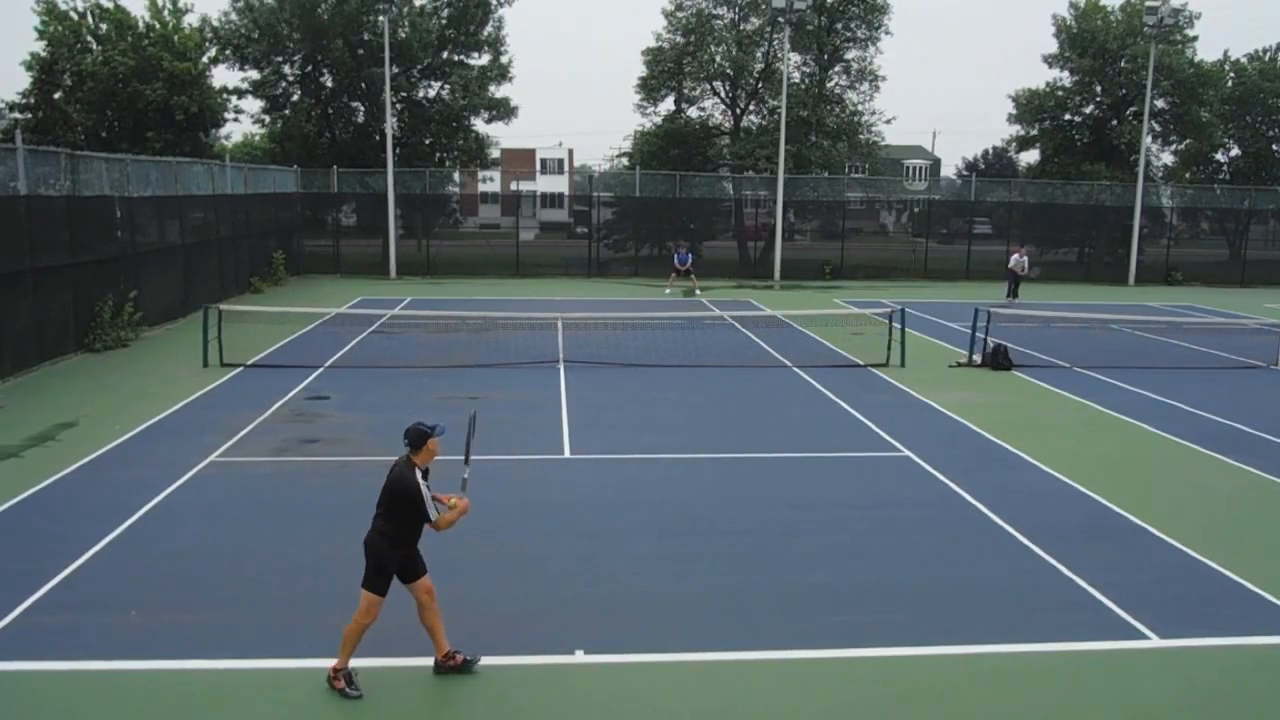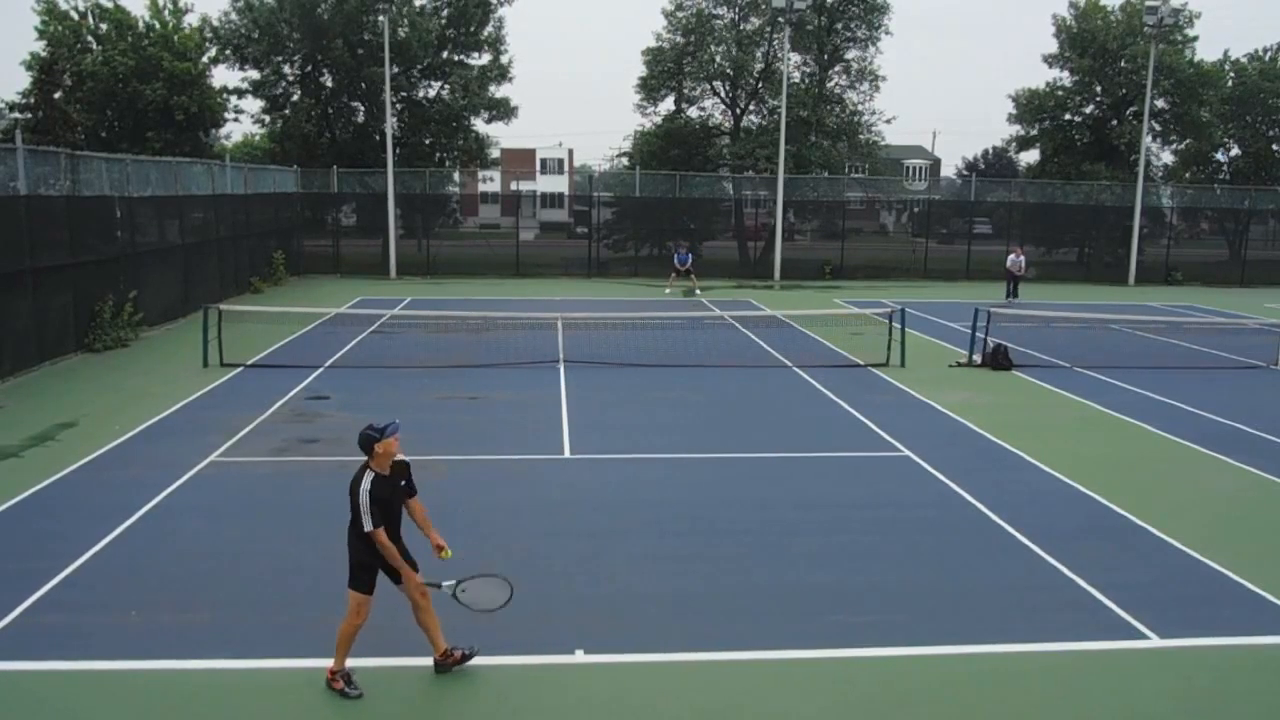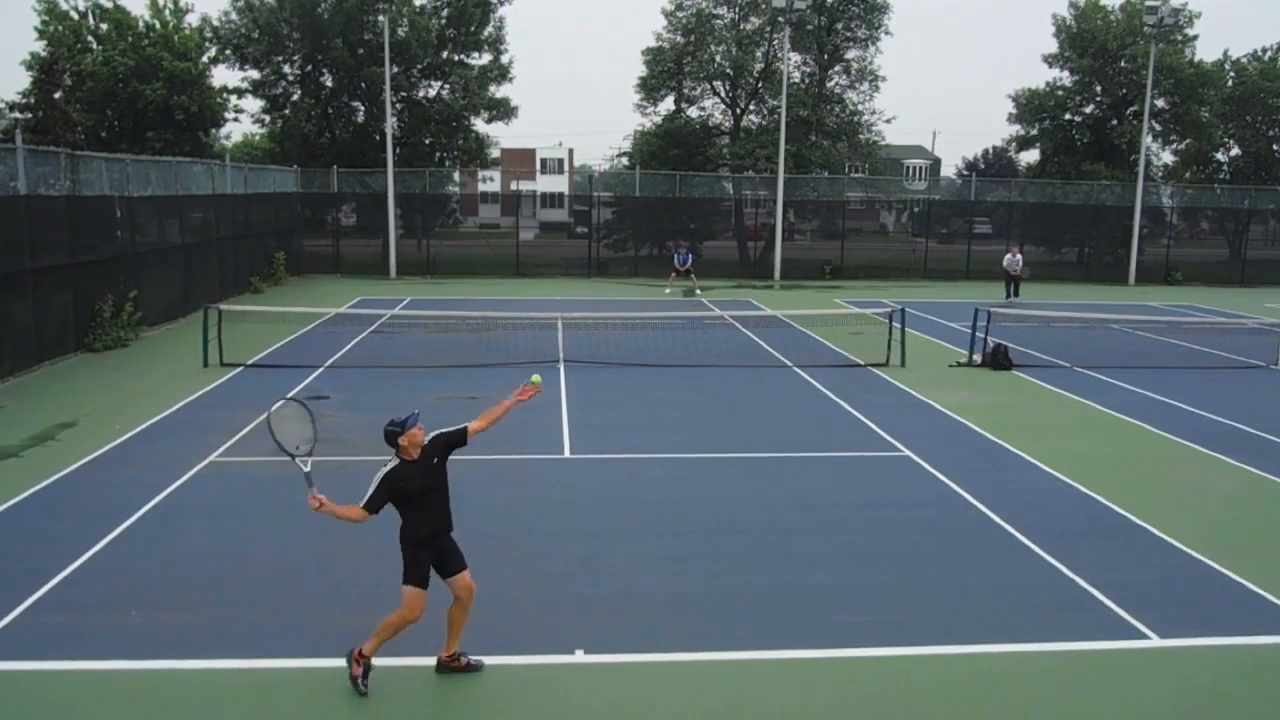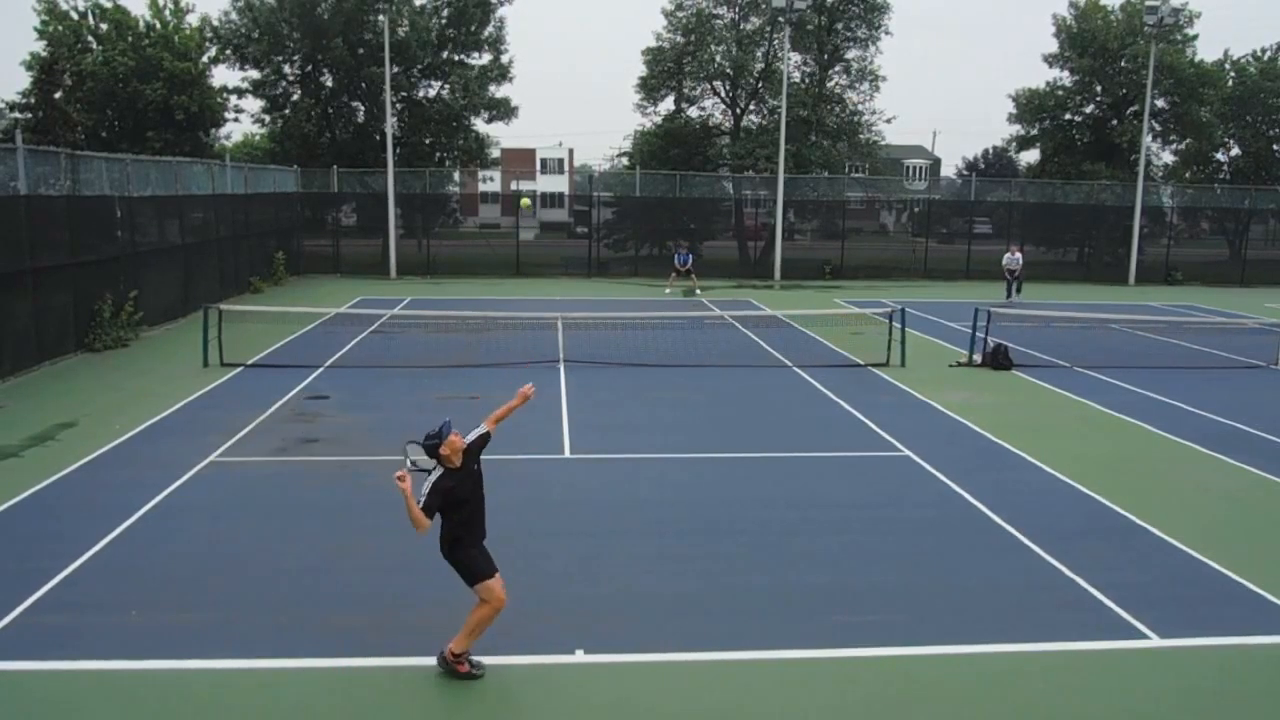
dt=0.4s
person 1, frame 1
left shoulder: (409, 463)
right shoulder: (412, 482)
right elbow: (438, 524)
left wrist: (438, 498)
right wrist: (460, 509)
left hip: (403, 546)
right hip: (383, 548)
left knee: (426, 594)
right knee: (367, 614)
left ankle: (444, 656)
right ankle: (339, 670)
person 1, frame 2
left shoulder: (401, 466)
right shoulder: (364, 487)
left elbow: (412, 503)
right elbow: (378, 538)
left wrist: (432, 535)
right wrist: (405, 571)
left hip: (393, 543)
right hip: (365, 551)
left knee: (420, 594)
right knee: (357, 615)
left ankle: (444, 654)
right ankle: (336, 672)
person 1, frame 3
left shoulder: (436, 443)
right shoulder: (389, 476)
left elbow: (479, 425)
right elbow: (361, 513)
left wrist: (514, 400)
right wrist: (328, 507)
left hip: (442, 537)
right hip: (416, 545)
left knee: (466, 591)
right knee: (411, 612)
left ankle: (449, 656)
right ankle: (362, 656)
person 1, frame 4
left shoulder: (470, 450)
right shoulder: (437, 484)
left elbow: (490, 421)
right elbow: (421, 525)
left wrist: (519, 401)
right wrist: (408, 494)
left hip: (473, 541)
right hip: (459, 546)
left knee: (492, 598)
right knee: (496, 600)
left ankle: (458, 651)
right ankle: (453, 654)
